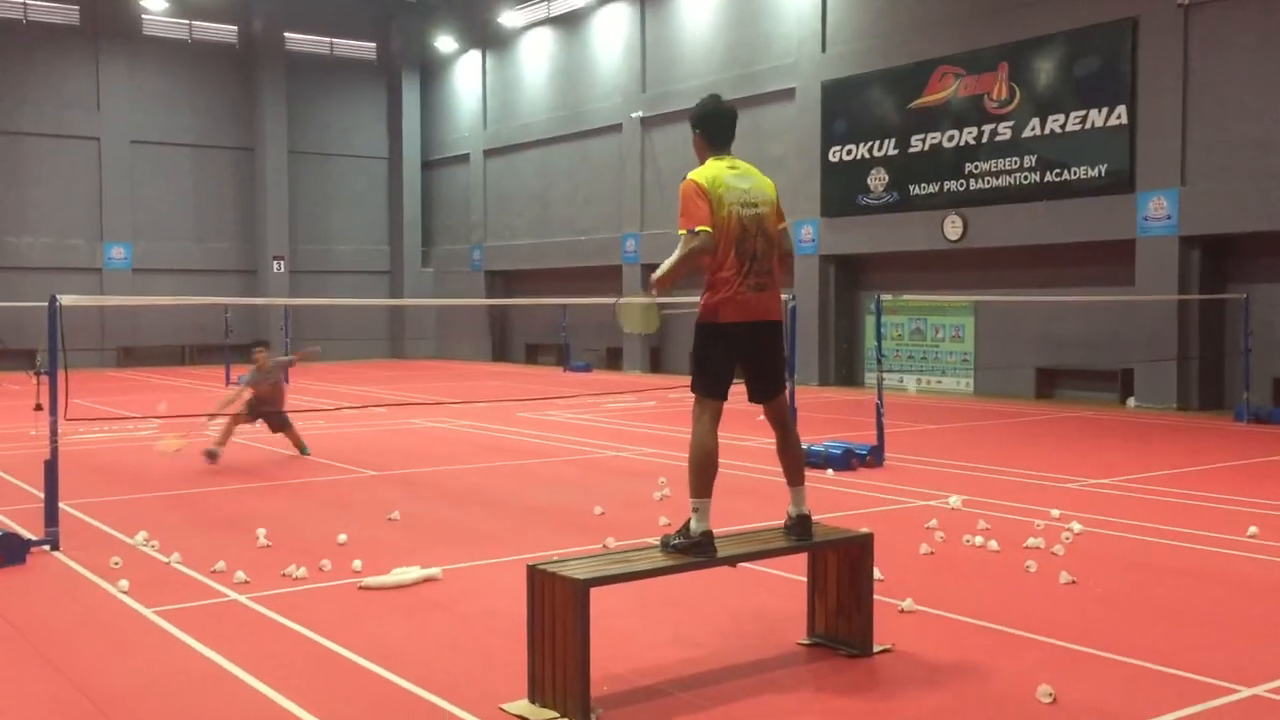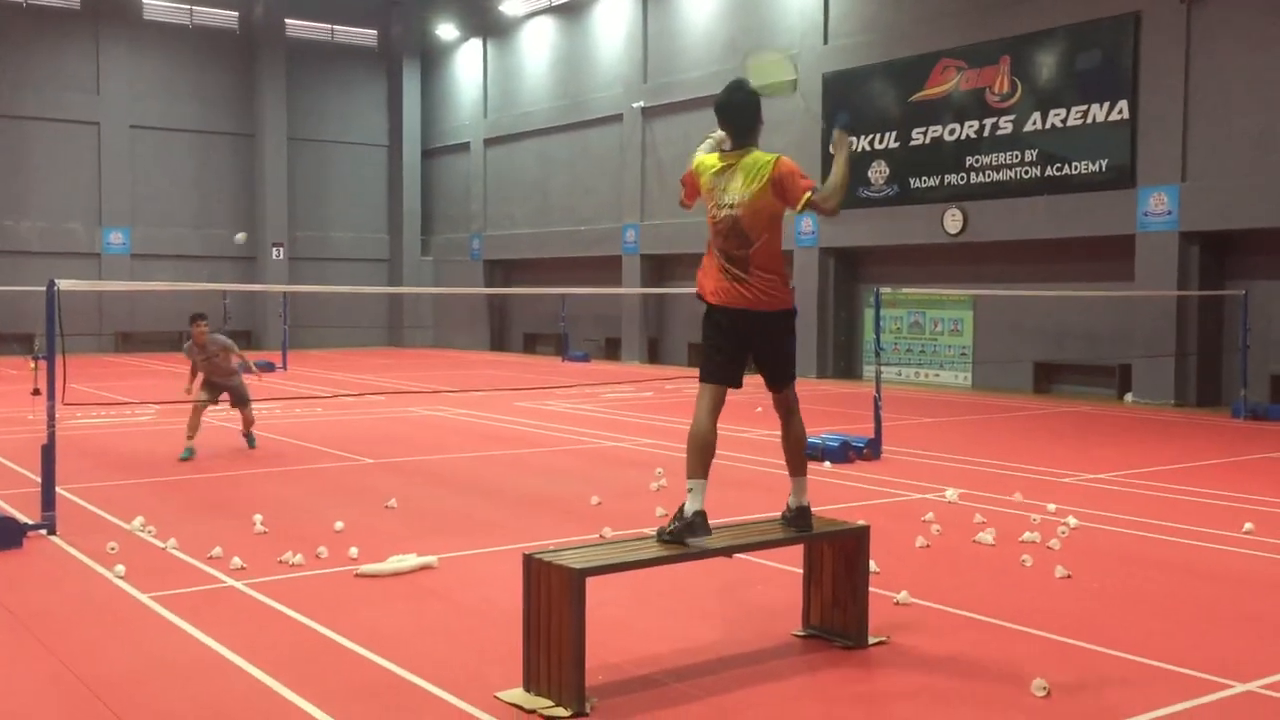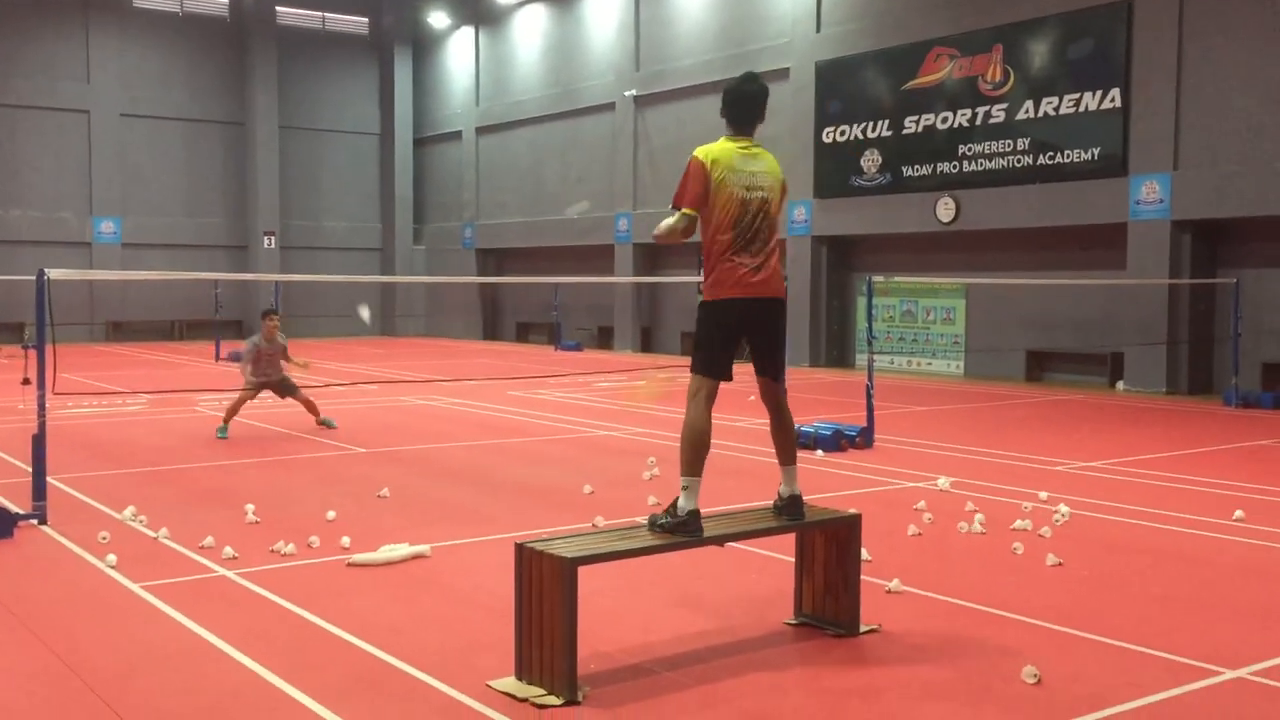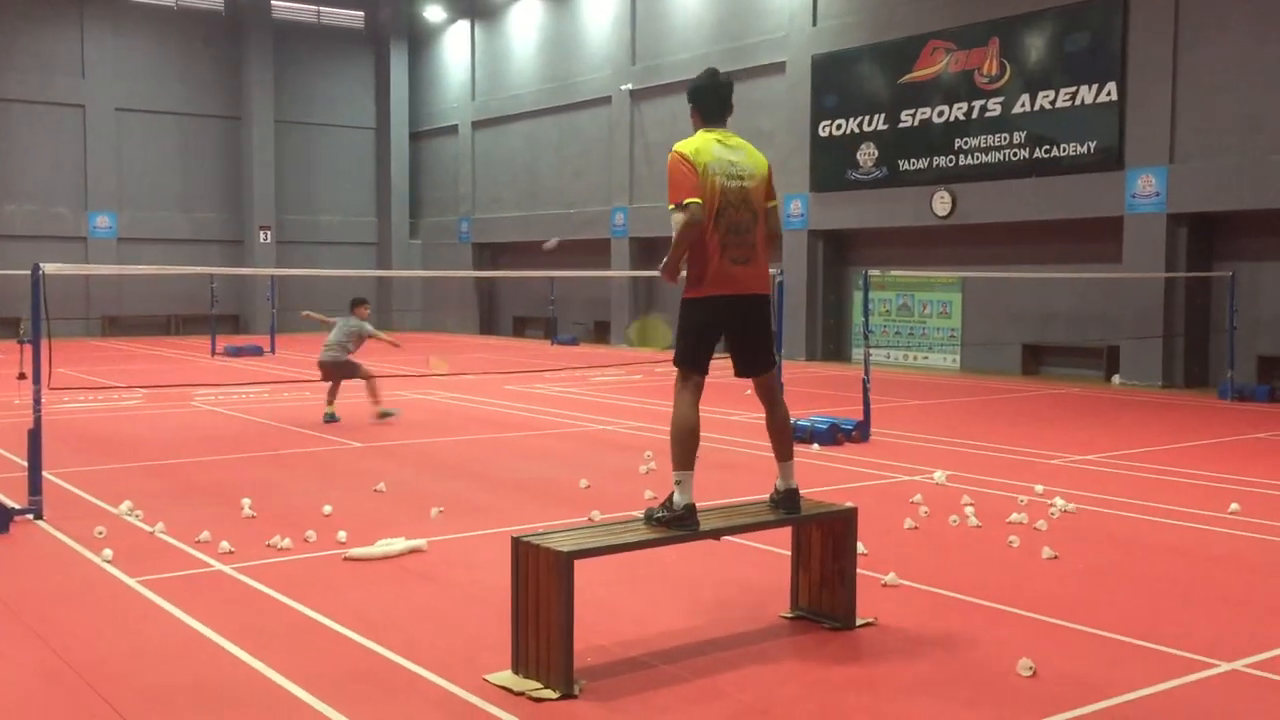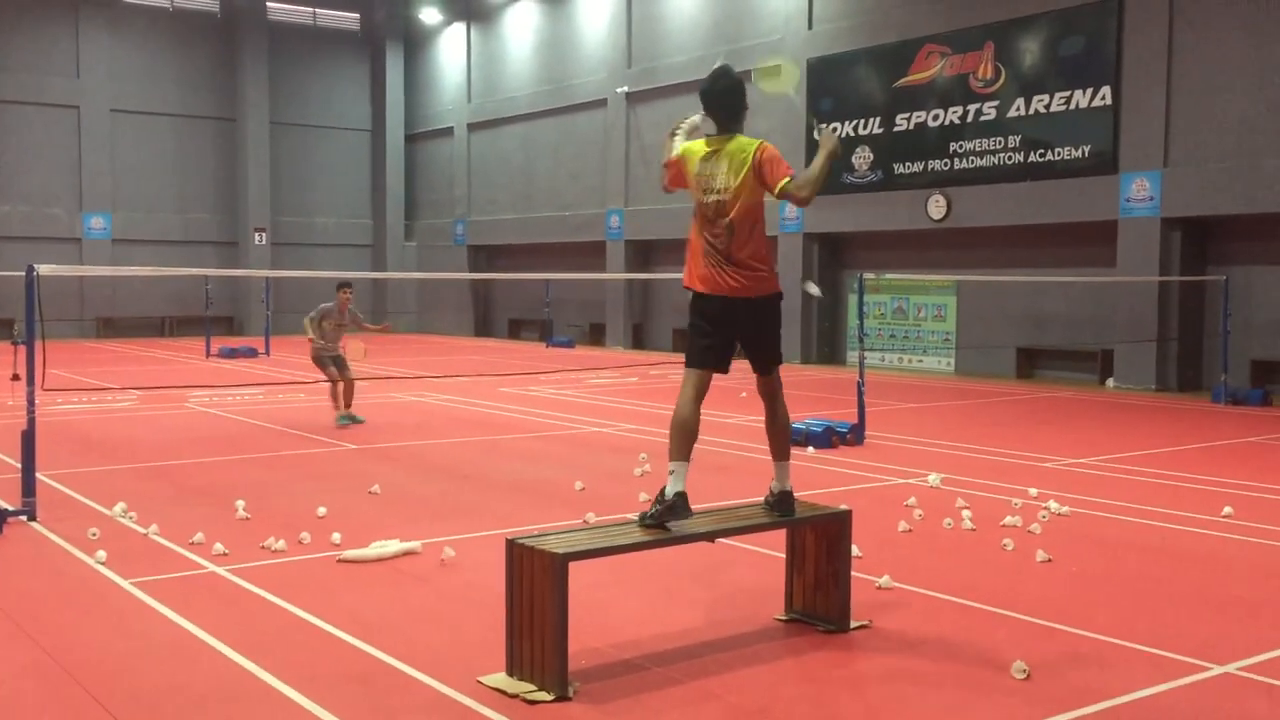
dt=0.5s
person 1, frame 1
left shoulder: (699, 181)
right shoulder: (763, 181)
left elbow: (699, 244)
right elbow: (786, 251)
left wrist: (663, 276)
left hip: (723, 314)
right hip: (768, 315)
left knee: (706, 414)
right knee: (780, 413)
left ankle: (699, 528)
right ankle: (800, 514)
person 1, frame 2
left shoulder: (702, 166)
right shoulder: (774, 168)
left elbow: (685, 198)
right elbow: (827, 204)
left wrist: (709, 144)
right wrist: (842, 153)
left hip: (722, 307)
right hip: (772, 308)
left knee: (707, 404)
right knee: (787, 405)
left ankle: (693, 509)
right ankle: (799, 505)
person 1, frame 3
left shoulder: (706, 157)
right shoulder: (773, 166)
left elbow: (685, 225)
left wrist: (665, 231)
left hip: (726, 293)
right hip: (771, 294)
left knee: (701, 393)
right knee: (775, 395)
left ankle: (687, 506)
right ankle: (790, 495)
person 1, frame 4
left shoulder: (686, 152)
right shoulder: (756, 157)
left elbow: (690, 219)
right elbow: (774, 231)
left wrist: (672, 262)
left hip: (708, 290)
right hip: (755, 290)
left knee: (687, 388)
right knee: (769, 390)
left ankle: (682, 501)
right ankle: (787, 488)
person 1, frame 5
left shoulder: (690, 151)
right shoulder: (758, 154)
left elbow: (668, 180)
right elbow: (799, 193)
left wrist: (679, 133)
right wrist: (826, 151)
left hip: (708, 293)
right hip: (757, 293)
left knee: (692, 388)
right knee: (770, 389)
left ankle: (675, 492)
right ankle: (782, 490)
